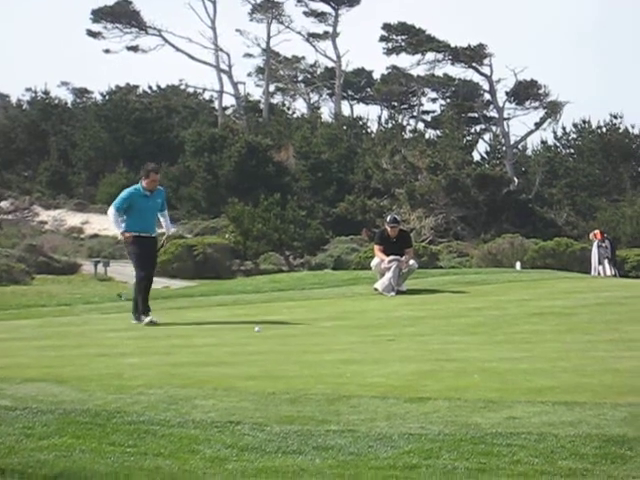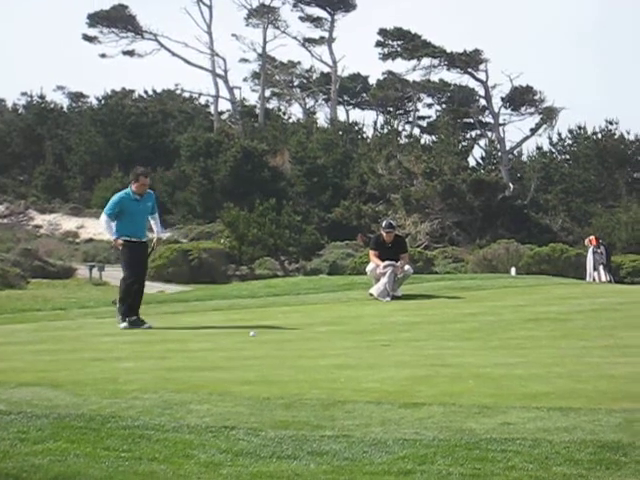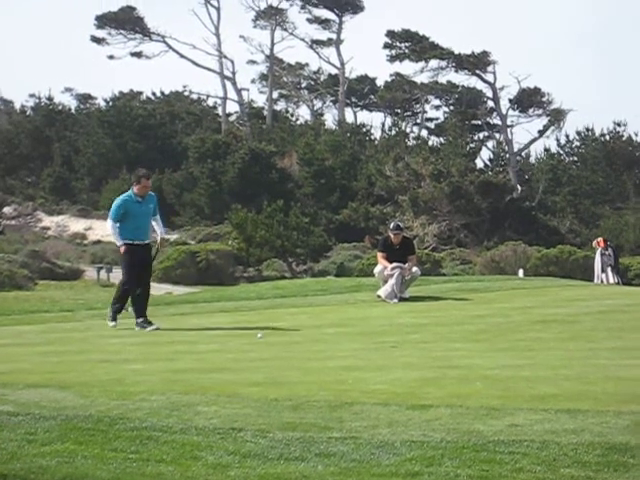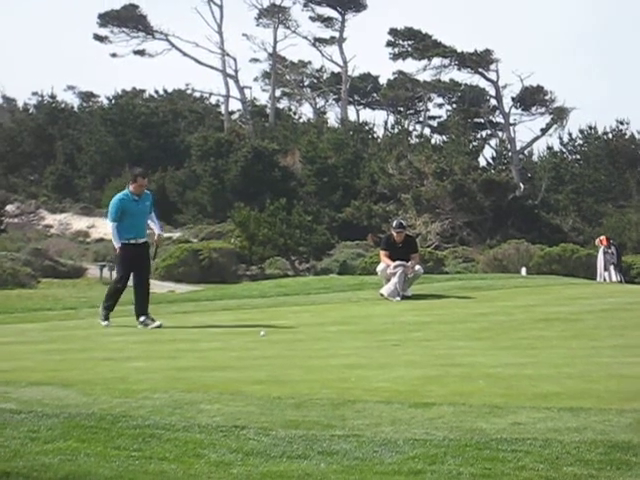
dt=0.1s
person 1, frame 1
left shoulder: (161, 192)
right shoulder: (130, 194)
left elbow: (163, 213)
right elbow: (112, 212)
left wrist: (168, 230)
right wrist: (122, 231)
left hip: (151, 239)
right hip: (135, 239)
left knee: (148, 275)
right knee: (142, 273)
left ankle: (139, 312)
right ankle: (142, 312)
person 1, frame 2
left shoulder: (150, 196)
right shoulder: (120, 198)
left elbow: (154, 215)
right elbow: (104, 219)
left wrist: (158, 234)
right wrist: (114, 238)
left hip: (142, 243)
right hip: (126, 244)
left knee: (139, 280)
right knee: (129, 278)
left ankle: (132, 316)
right ankle: (122, 315)
person 1, frame 3
left shoulder: (152, 198)
right shoulder: (122, 201)
left elbow: (155, 217)
right elbow: (112, 225)
left wrist: (160, 234)
right wrist: (120, 244)
left hip: (145, 246)
right hip: (129, 247)
left knee: (143, 283)
right knee: (128, 282)
left ankle: (141, 319)
right ankle: (113, 313)
person 1, frame 4
left shoulder: (148, 196)
right shoulder: (119, 200)
right elbow: (112, 225)
left wrist: (157, 231)
right wrist: (118, 246)
left hip: (143, 245)
right hip: (126, 246)
left knee: (143, 281)
right knee: (121, 280)
left ankle: (143, 316)
right ankle: (105, 310)
